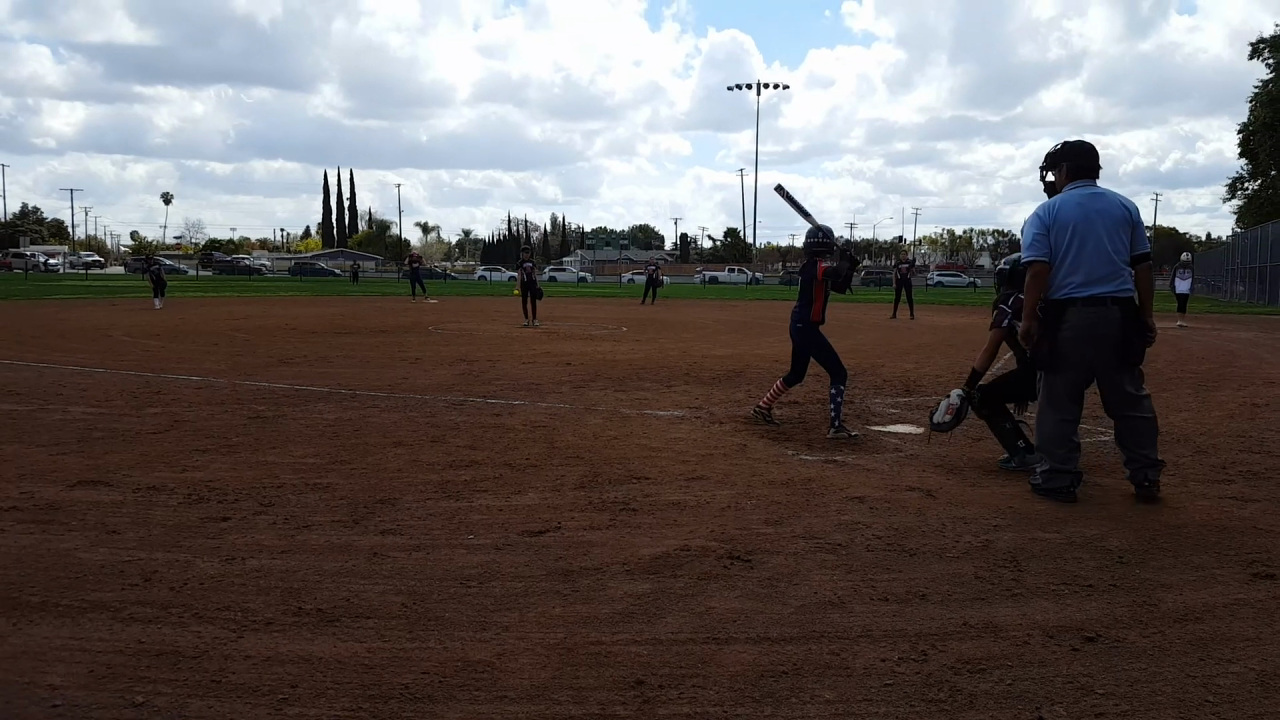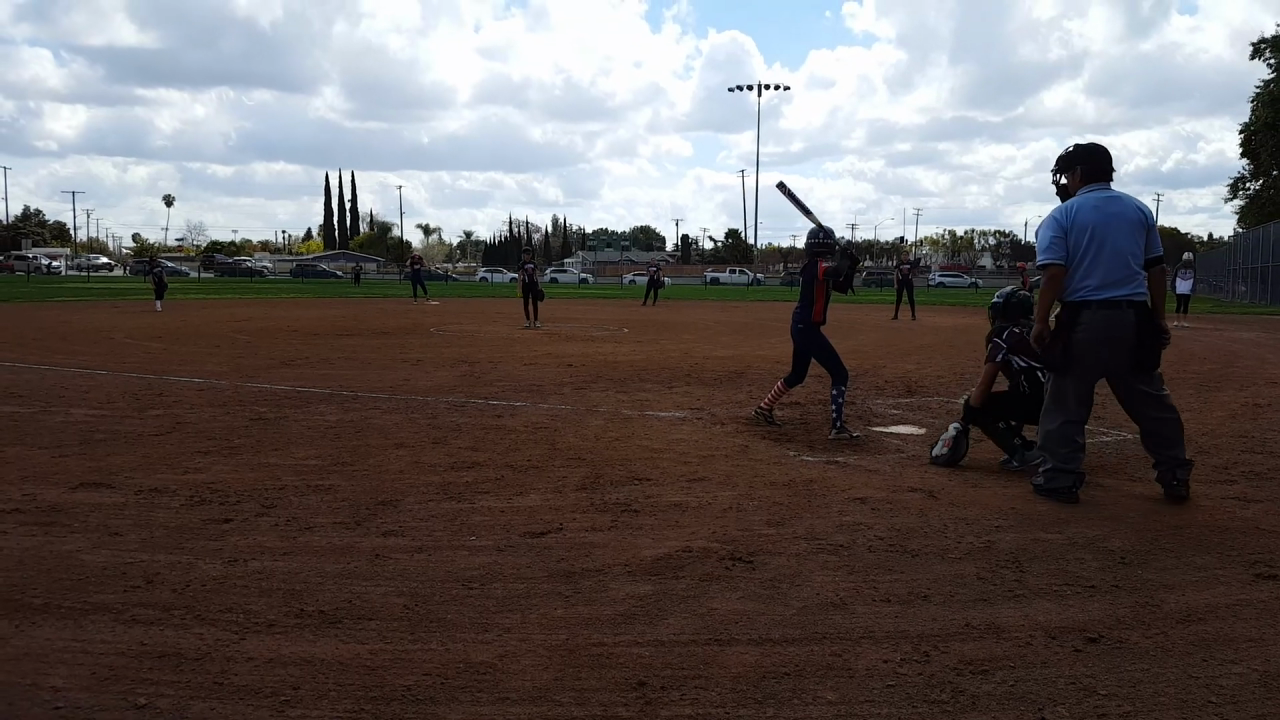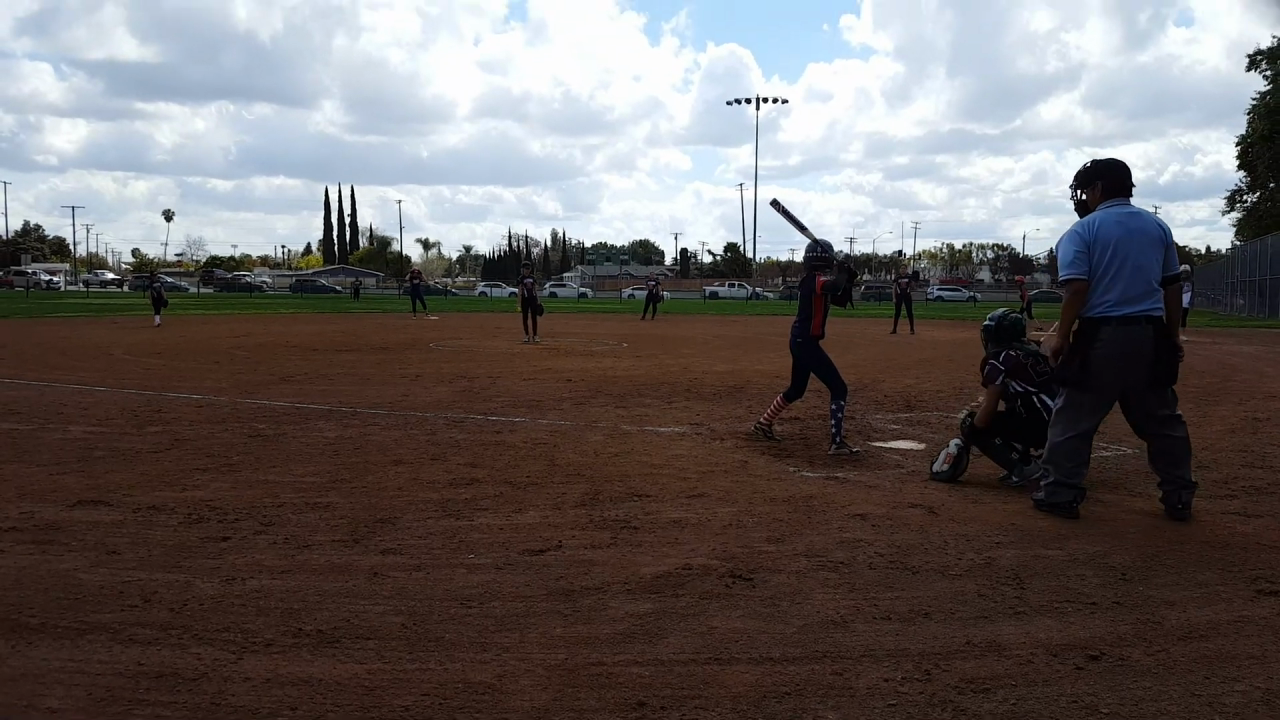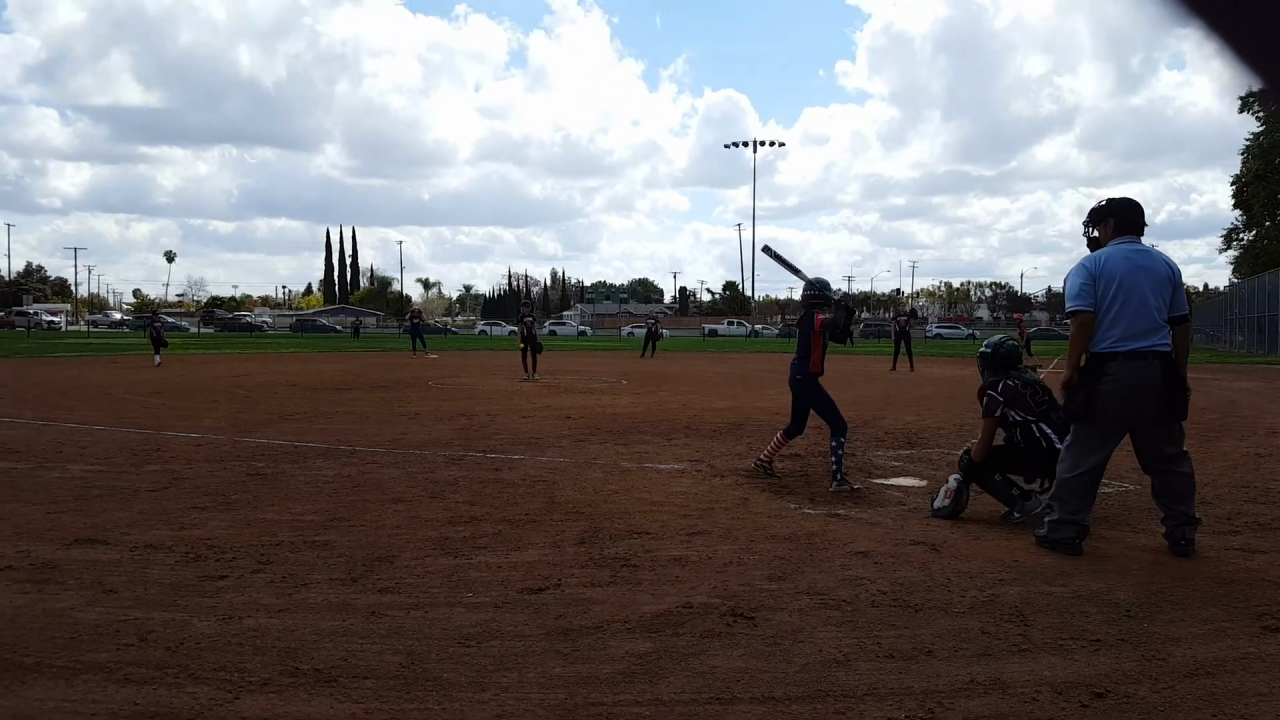
dt=0.2s
person 1, frame 1
left shoulder: (1047, 211)
right shoulder: (1125, 207)
left elbow: (1038, 271)
right elbow: (1142, 266)
left wrist: (1029, 318)
right wrist: (1146, 316)
left hip: (1068, 317)
right hip: (1119, 315)
left knee: (1060, 402)
right knee: (1130, 400)
left ankle: (1058, 478)
right ankle: (1146, 476)
person 1, frame 2
left shoulder: (1062, 215)
right shoulder: (1140, 210)
left elbow: (1053, 274)
right elbow: (1156, 270)
left wrist: (1041, 321)
right wrist: (1159, 319)
left hip: (1083, 320)
right hip: (1133, 319)
left knee: (1065, 404)
right knee: (1150, 401)
left ankle: (1060, 478)
right ankle: (1176, 475)
person 1, frame 3
left shoulder: (1083, 229)
right shoulder: (1158, 226)
left elbow: (1077, 288)
right elbow: (1172, 287)
left wrist: (1061, 335)
right wrist: (1173, 336)
left hip: (1101, 337)
right hip: (1149, 336)
left knee: (1074, 418)
right knee: (1162, 420)
left ankle: (1061, 493)
right ankle: (1179, 496)
person 1, frame 4
left shoulder: (1091, 264)
right shoulder: (1167, 265)
left elbow: (1083, 321)
right elbow: (1180, 326)
left wrist: (1072, 369)
right wrist: (1181, 375)
left hip: (1108, 372)
right hip: (1158, 372)
left knee: (1084, 455)
right knee: (1169, 456)
left ankle: (1064, 530)
right ankle: (1183, 533)
person 2, frame 1
left shoulder: (813, 266)
right shoulder: (816, 266)
left elbow: (841, 287)
right elbow: (837, 274)
left wrist: (850, 267)
right wrist: (844, 260)
left hip: (800, 326)
right hip: (807, 327)
left knee: (796, 374)
right knee: (838, 373)
left ankle: (762, 408)
right ankle: (835, 426)
person 2, frame 2
left shoulder: (817, 267)
right shoulder: (817, 265)
left elbow: (843, 287)
right elbow: (837, 273)
left wrist: (851, 267)
right wrist: (844, 259)
left hip: (802, 327)
right hip: (808, 328)
left knee: (797, 375)
right knee: (839, 374)
left ankle: (764, 409)
right ankle: (837, 427)
person 2, frame 3
left shoulder: (816, 281)
right shoulder: (815, 279)
left elbow: (842, 300)
right elbow: (835, 287)
left wrist: (848, 280)
right wrist: (842, 273)
left hip: (801, 341)
right hip: (806, 342)
left knee: (796, 390)
right knee: (838, 388)
left ankle: (763, 424)
right ankle: (837, 442)
person 2, frame 4
left shoulder: (814, 318)
right shoulder: (814, 317)
left elbow: (841, 338)
right elbow: (834, 325)
left wrist: (846, 318)
right wrist: (839, 311)
left hip: (800, 378)
right hip: (806, 379)
left knee: (796, 427)
right knee: (838, 425)
left ankle: (763, 461)
right ankle: (838, 480)
person 3, frame 1
left shoulder: (1008, 303)
left elbow: (989, 351)
left wrist: (967, 389)
right wrist: (1024, 395)
left knee: (982, 397)
left ankle: (1024, 453)
person 3, frame 2
left shoulder: (1003, 335)
left elbow: (984, 387)
left wrist: (962, 425)
right wrist: (1018, 424)
left hip: (1043, 401)
left knee: (976, 406)
left ankle: (1023, 452)
person 3, frame 3
left shoulder: (999, 358)
right shoulder: (1032, 352)
left elbow: (988, 409)
left wrist: (963, 443)
right wrist: (1024, 448)
left hip: (1042, 427)
left knee: (972, 422)
left ankle: (1022, 467)
person 3, frame 4
left shoulder: (996, 388)
right shoulder: (1030, 379)
left elbow: (984, 442)
left wrist: (962, 478)
left hip: (1044, 457)
left knee: (971, 460)
left ankle: (1023, 501)
